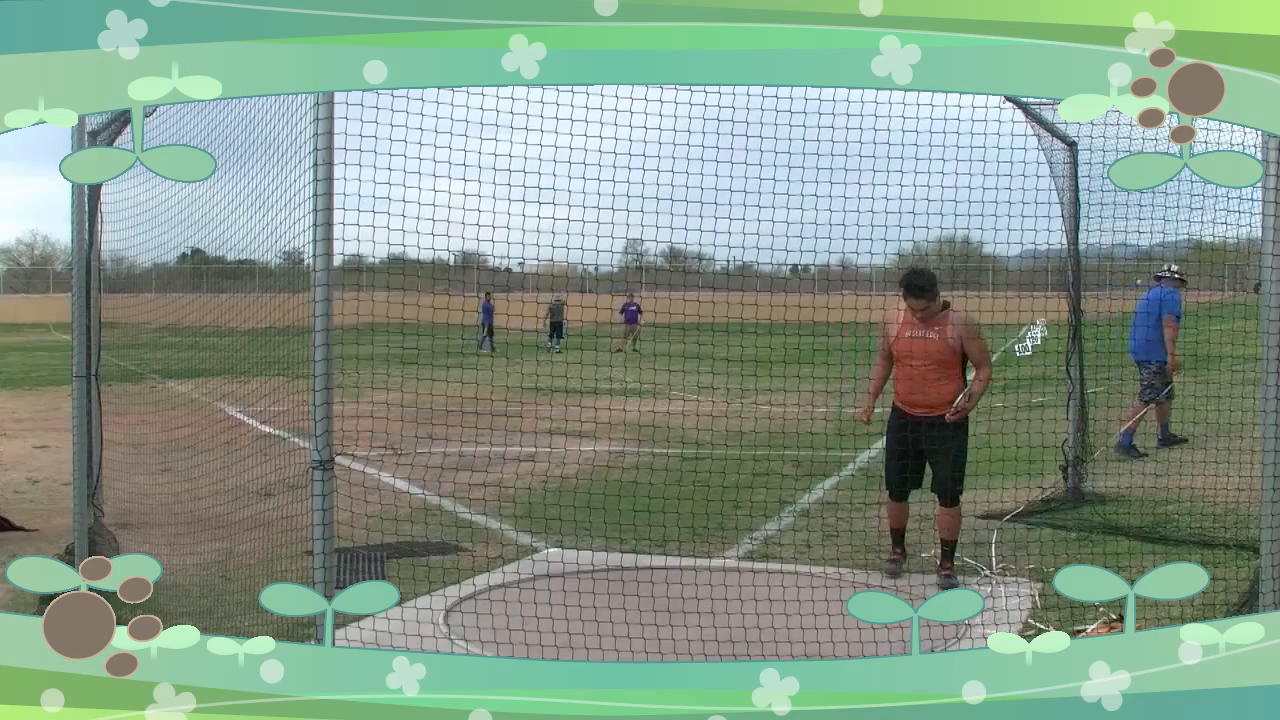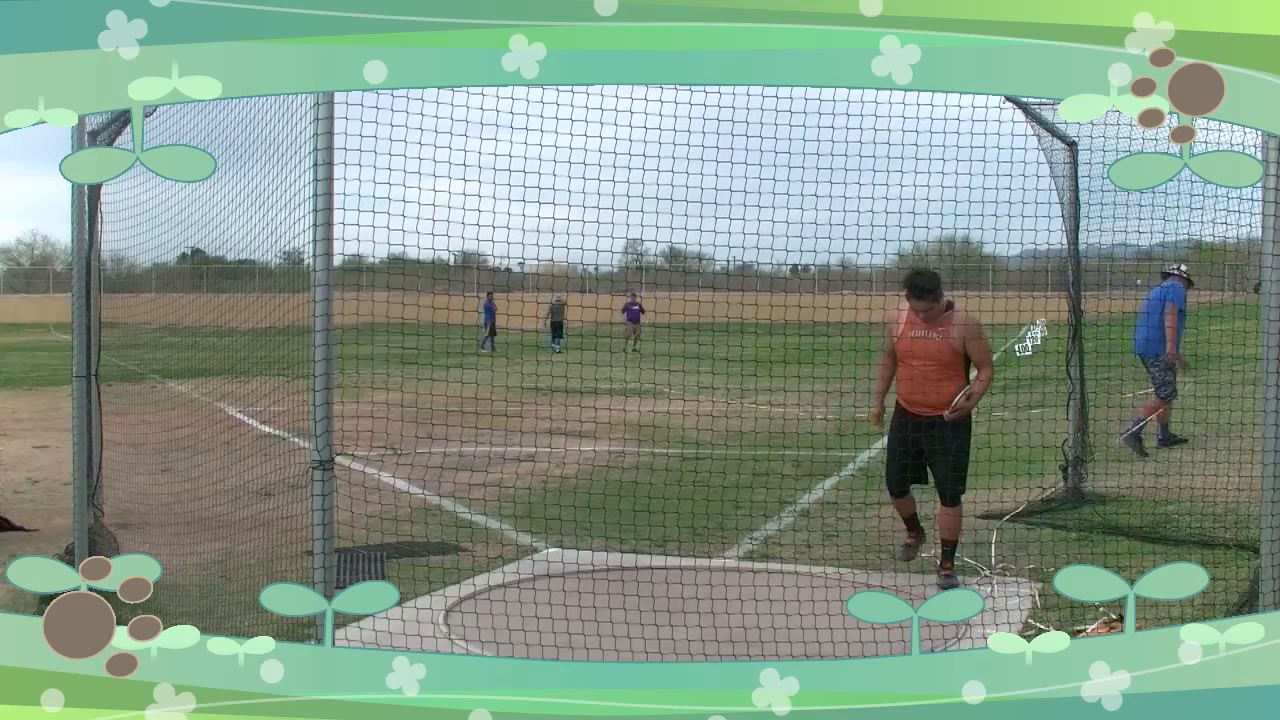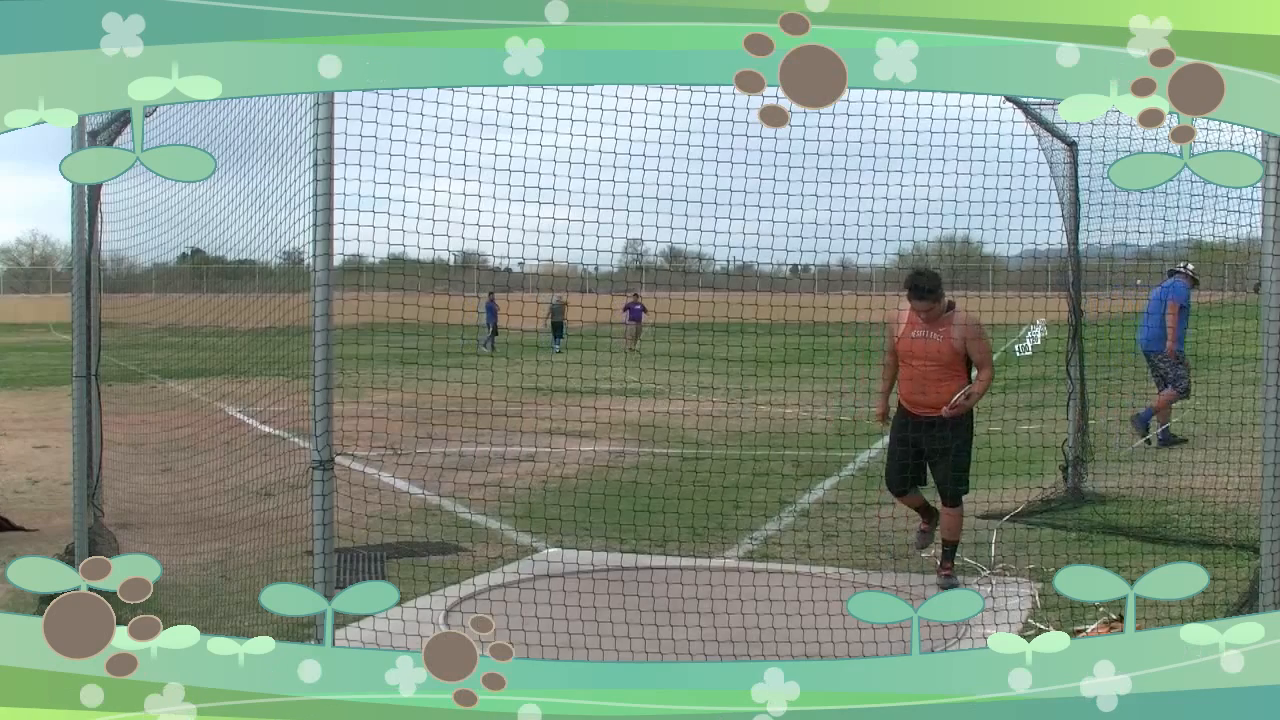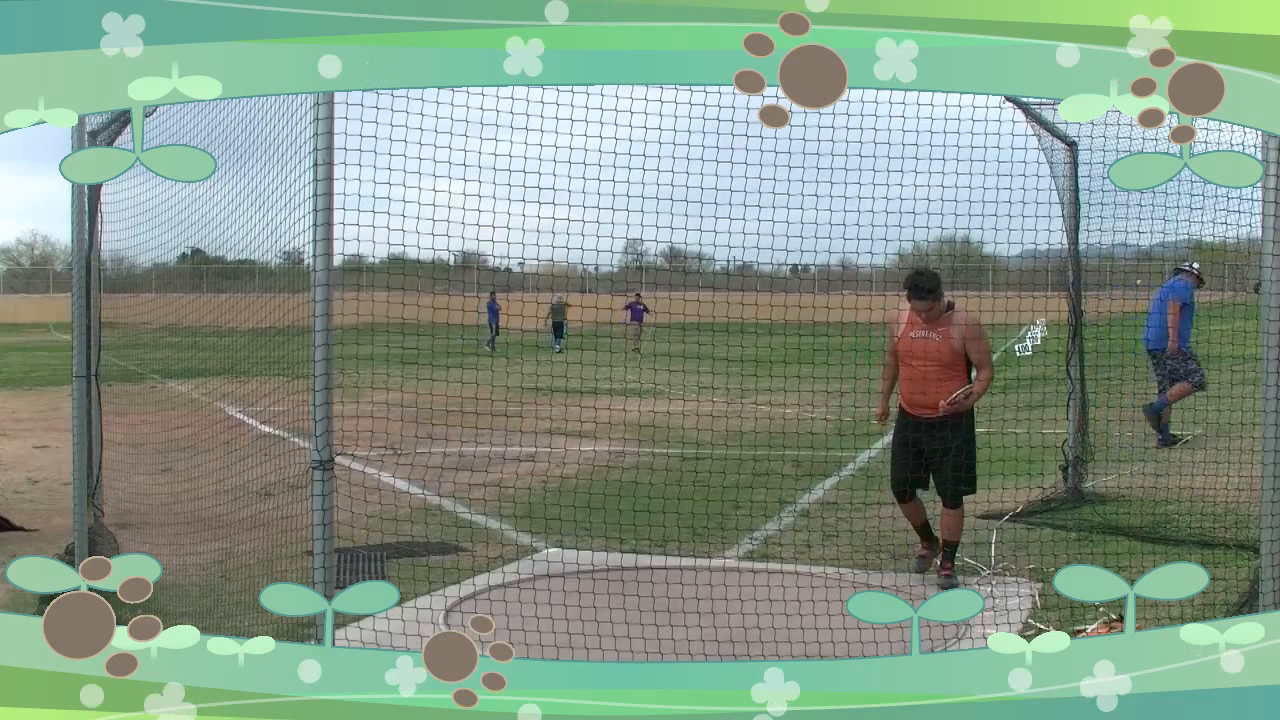
dt=0.1s
person 1, frame 1
left shoulder: (961, 324)
right shoulder: (895, 321)
left elbow: (983, 367)
right elbow: (884, 360)
left wrist: (970, 401)
right wrist: (870, 399)
left hip: (947, 422)
right hip: (903, 417)
left knee: (948, 493)
right knee: (896, 488)
left ankle: (946, 565)
right ankle: (896, 550)
person 1, frame 2
left shoulder: (964, 325)
right shoulder: (899, 320)
left elbow: (985, 369)
right elbow: (889, 360)
left wrist: (971, 401)
right wrist: (878, 400)
left hip: (949, 421)
right hip: (906, 416)
left knee: (950, 493)
right knee: (895, 484)
left ankle: (946, 564)
right ankle: (914, 532)
person 1, frame 3
left shoulder: (965, 325)
right shoulder: (900, 320)
left elbow: (986, 369)
left wrist: (971, 400)
right wrist: (883, 399)
left hip: (950, 421)
right hip: (908, 417)
left knee: (951, 494)
right knee: (896, 482)
left ankle: (947, 564)
right ankle: (929, 517)
person 1, frame 4
left shoulder: (965, 325)
right shoulder: (900, 320)
left elbow: (985, 370)
left wrist: (970, 400)
right wrist: (883, 400)
left hip: (951, 422)
right hip: (909, 419)
left knee: (951, 495)
right knee: (901, 488)
left ankle: (947, 564)
right ankle: (928, 542)
person 2, frame 1
left shoulder: (1151, 293)
right shoulder: (1171, 292)
right elbow: (1169, 324)
left wrist: (1169, 356)
right wrist: (1172, 354)
left hip: (1140, 350)
right hip: (1155, 353)
left knee: (1162, 394)
right knee: (1147, 399)
left ankle: (1164, 436)
right ankle: (1125, 443)
person 2, frame 2
left shoulder: (1157, 290)
right shoulder: (1176, 288)
right elbow: (1170, 315)
left wrist: (1177, 356)
right wrist: (1171, 345)
left hip: (1145, 346)
right hip: (1159, 348)
left knee: (1165, 391)
right knee: (1164, 394)
left ankle: (1164, 436)
right ankle: (1133, 433)
person 2, frame 3
left shoulder: (1162, 287)
right shoulder: (1180, 285)
right elbow: (1172, 310)
left wrist: (1173, 344)
right wrist: (1171, 340)
left hip: (1148, 344)
right hip: (1164, 345)
left knee: (1166, 388)
right knee: (1180, 387)
left ankle: (1164, 436)
right ankle: (1143, 417)
person 2, frame 4
left shoulder: (1167, 285)
right shoulder: (1184, 283)
right elbow: (1173, 308)
left wrist: (1172, 340)
right wrist: (1173, 338)
left hip: (1153, 343)
right hip: (1169, 343)
left knee: (1167, 388)
right knee: (1195, 379)
left ankle: (1164, 435)
right ankle: (1155, 409)
